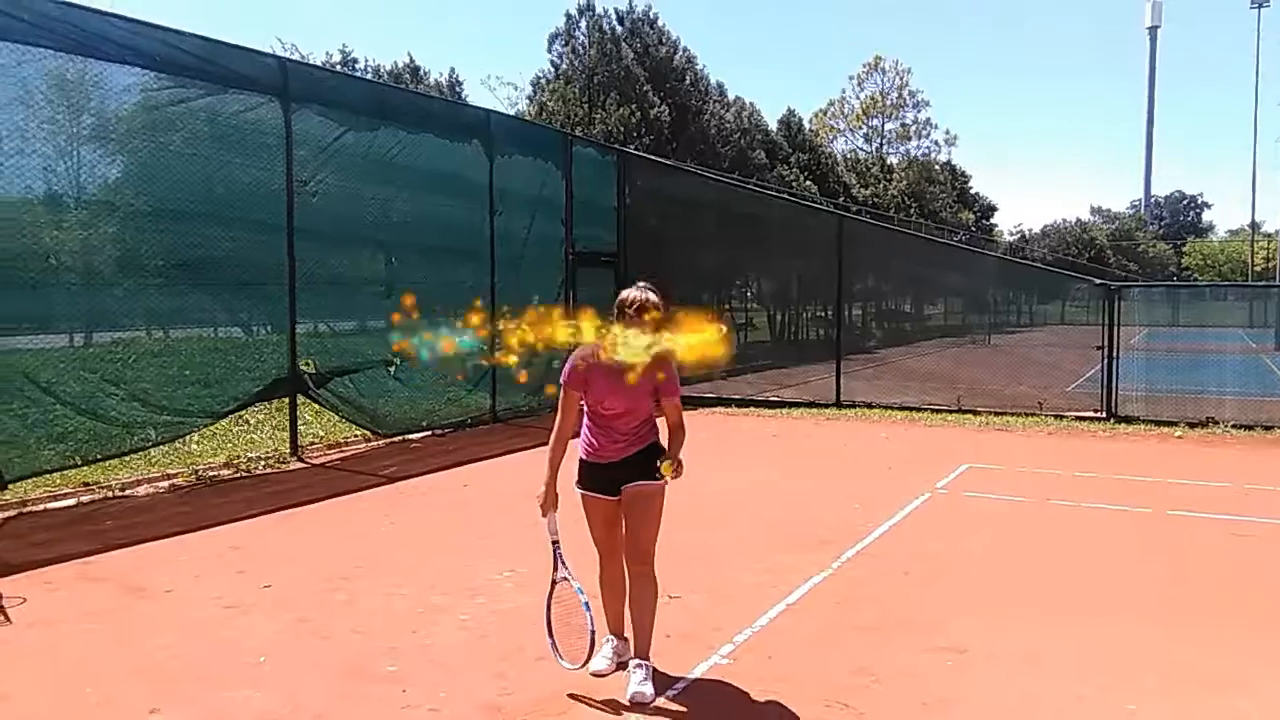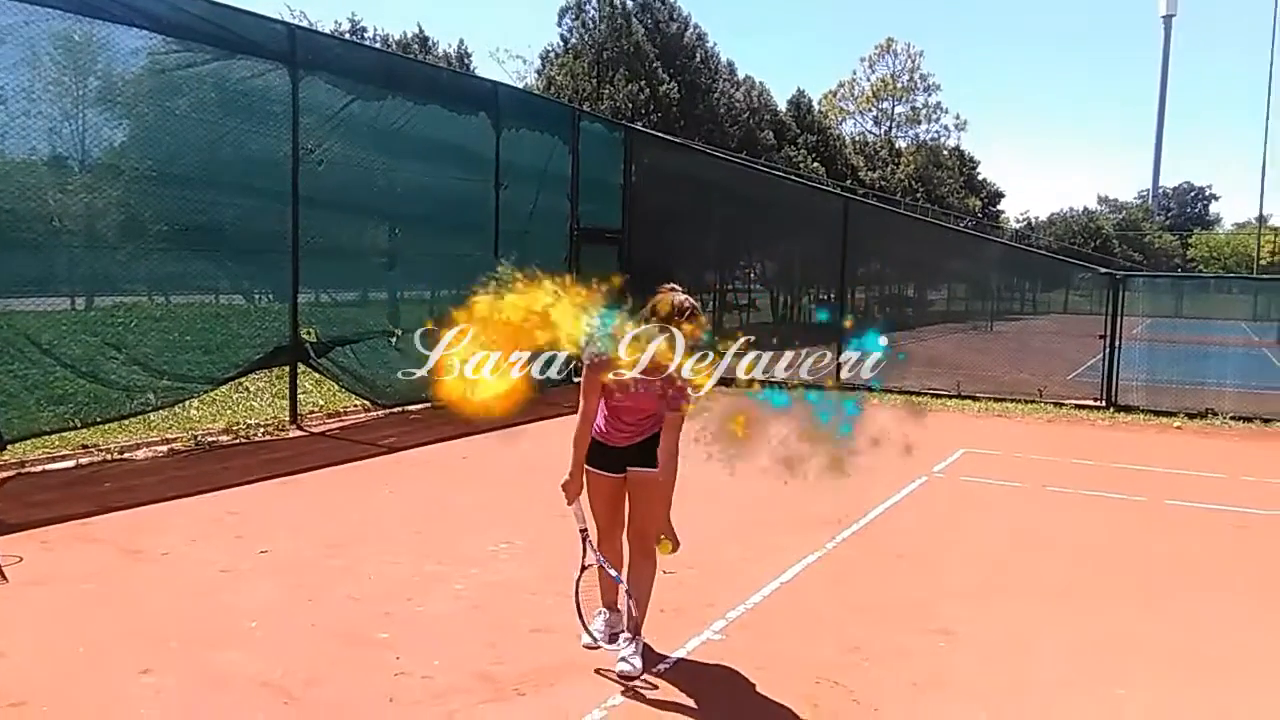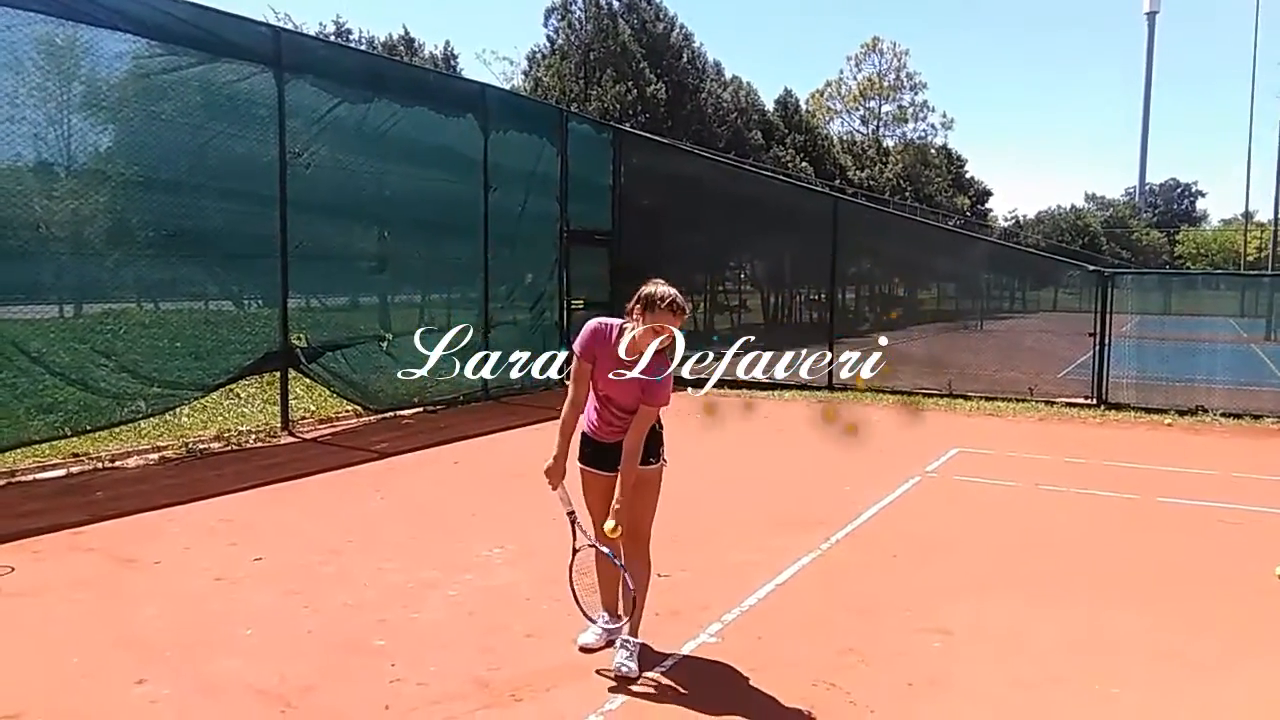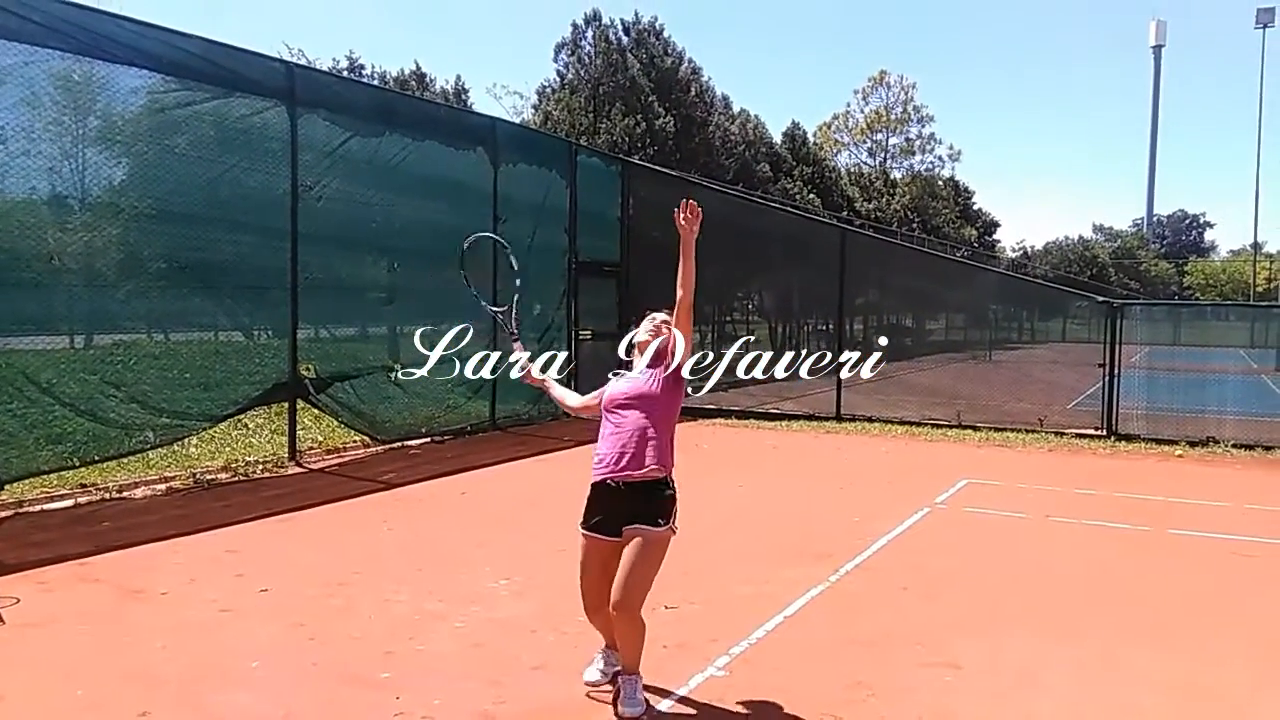
dt=1s
person 1, frame 1
left shoulder: (660, 367)
right shoulder: (584, 359)
left elbow: (675, 423)
right elbow: (565, 424)
left wrist: (673, 457)
right wrist: (550, 481)
left hip: (642, 463)
right hip: (595, 466)
left knee: (640, 560)
right knee: (609, 558)
left ankle: (640, 662)
right ankle: (615, 640)
person 1, frame 2
left shoulder: (676, 376)
right shoulder: (607, 346)
left elbow: (668, 449)
right elbow: (587, 412)
left wrist: (664, 515)
right wrist: (576, 471)
left hip: (648, 447)
right hip: (602, 446)
left knee: (642, 539)
right knee: (608, 535)
left ankle: (631, 636)
right ankle: (609, 613)
person 1, frame 3
left shoulder: (660, 369)
right shoulder: (596, 332)
left elbow: (635, 437)
right elbow: (576, 398)
left wrist: (623, 499)
right wrist: (559, 455)
left hip: (641, 448)
right hip: (595, 442)
left knee: (634, 538)
right knee: (604, 534)
left ankle: (629, 637)
right ankle: (608, 617)
person 1, frame 4
left shoulder: (670, 369)
right shoulder: (616, 383)
left elbow: (684, 302)
right elbow: (578, 403)
left wrist: (687, 241)
right wrist: (542, 379)
left hip: (650, 498)
right hip: (603, 497)
left knee: (623, 606)
right knee: (595, 607)
left ankle: (630, 677)
right ankle: (611, 651)
